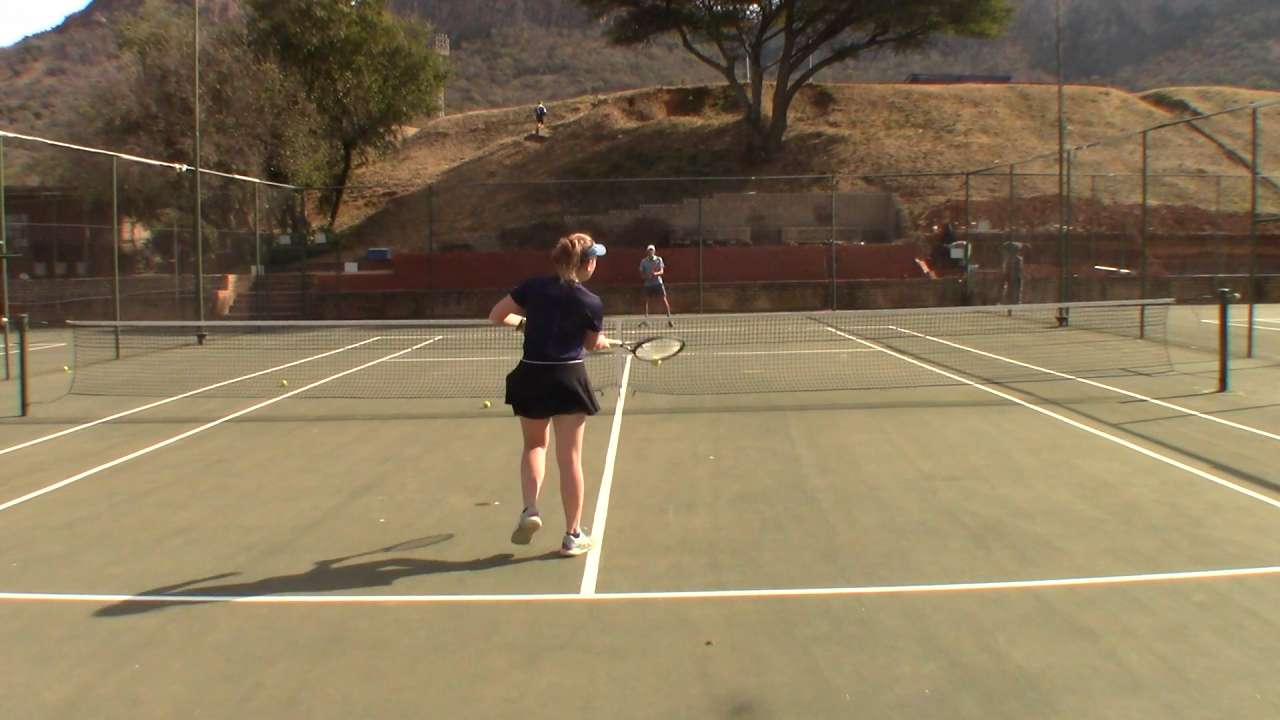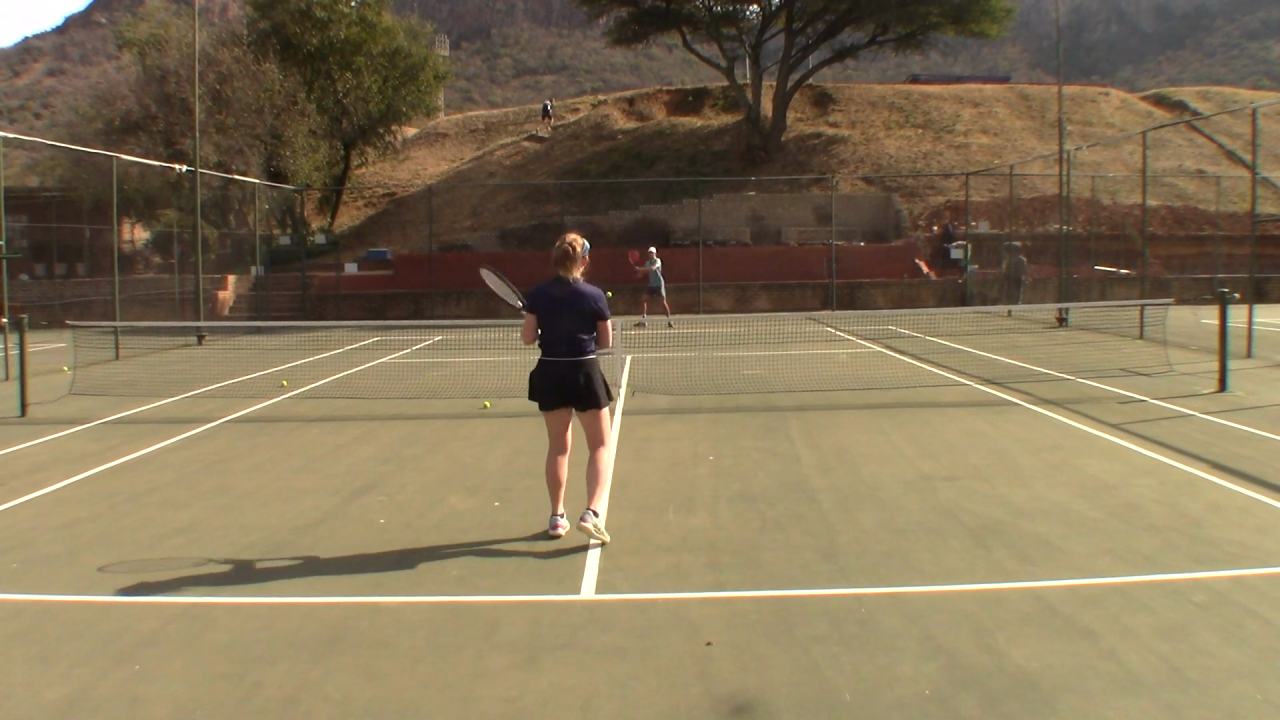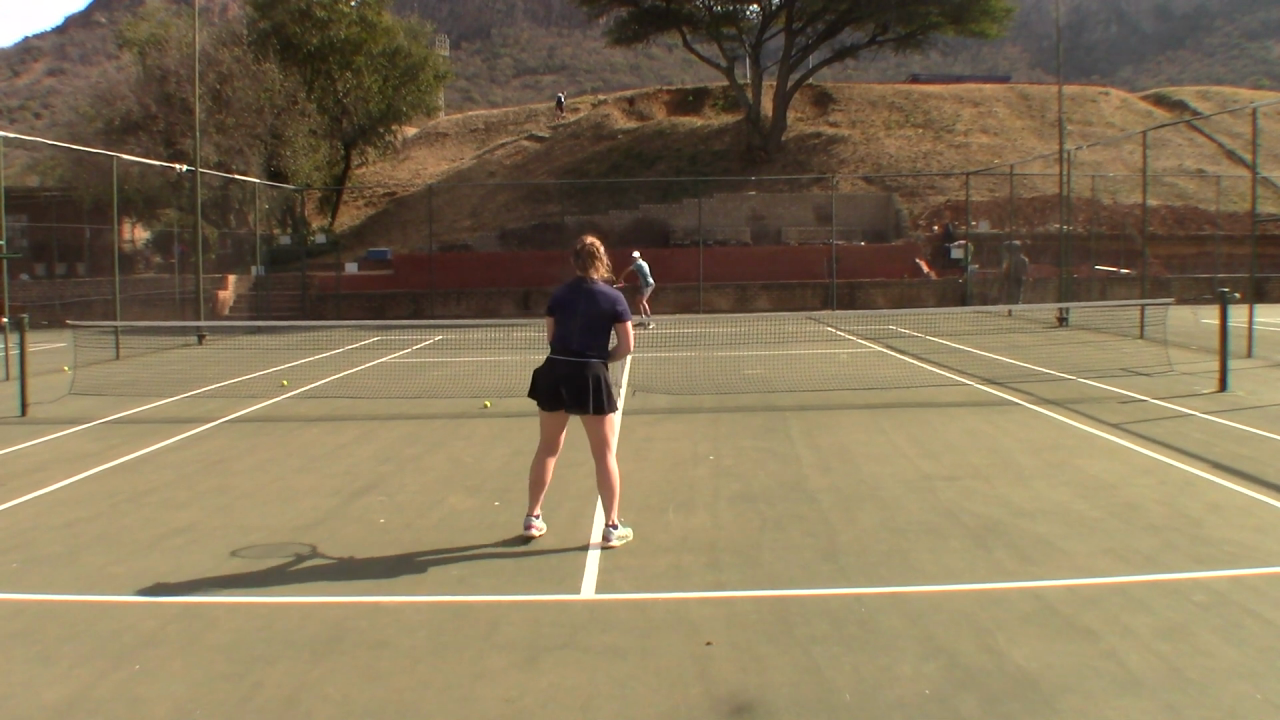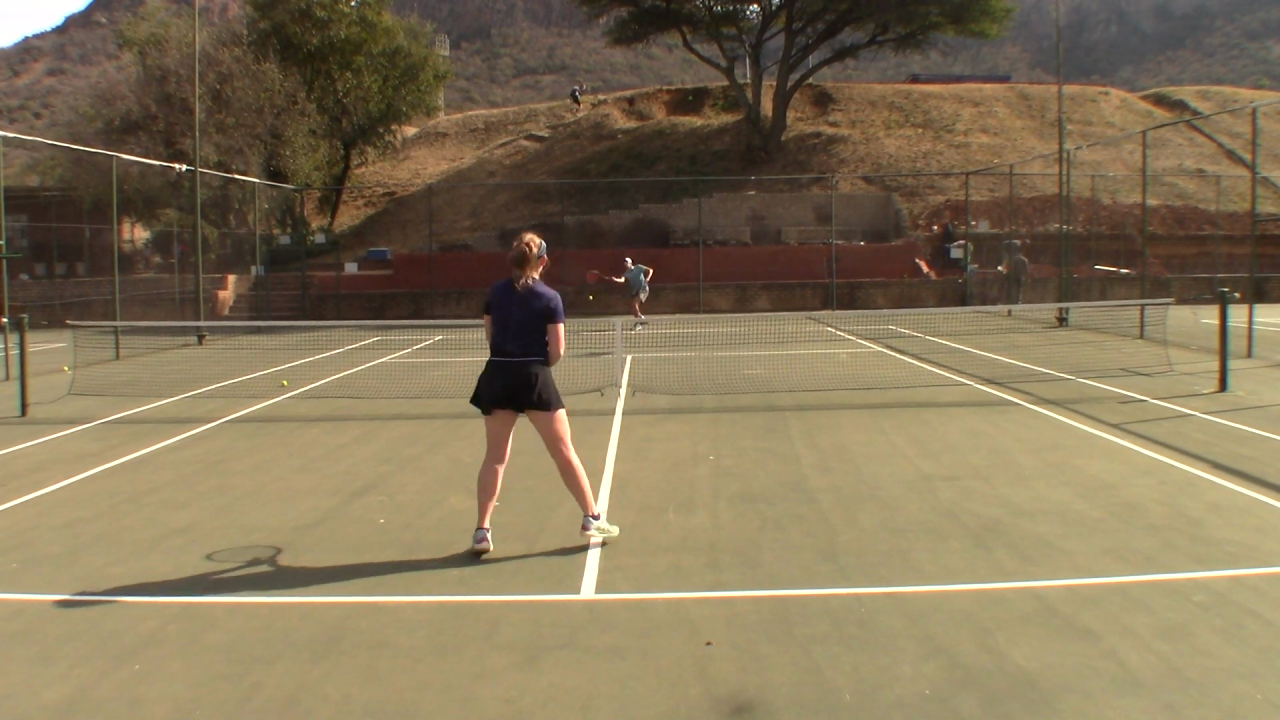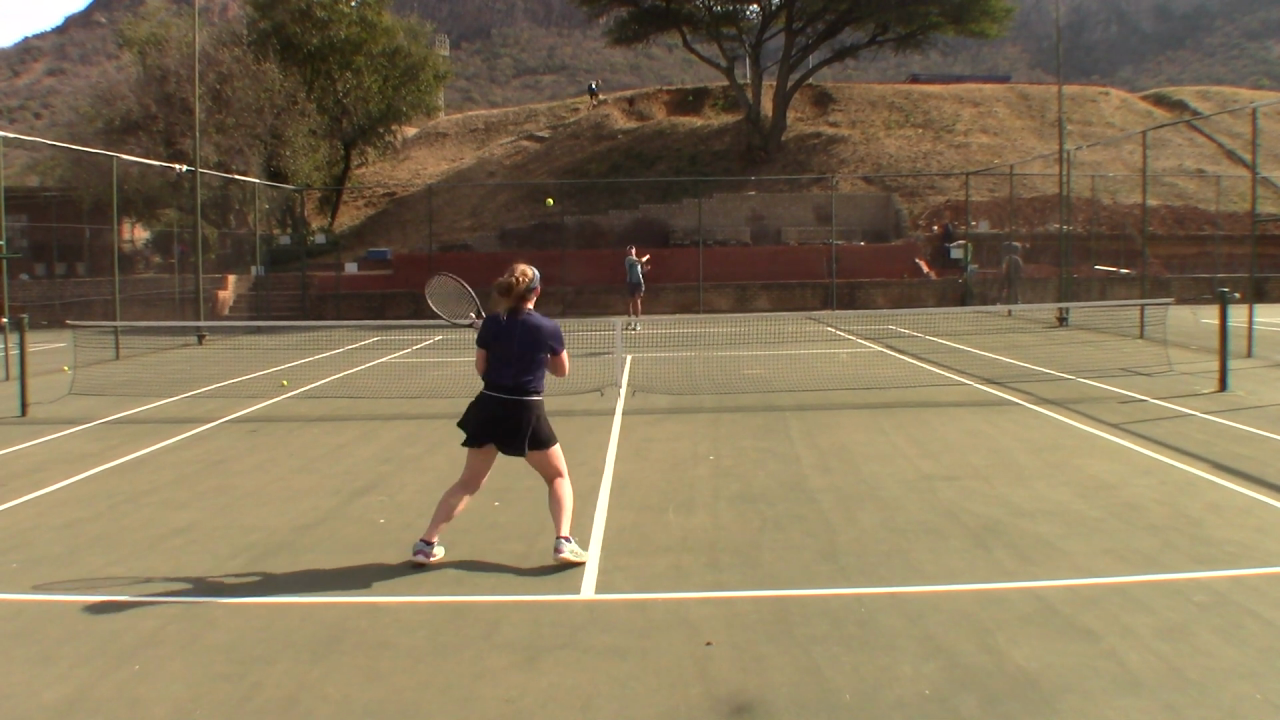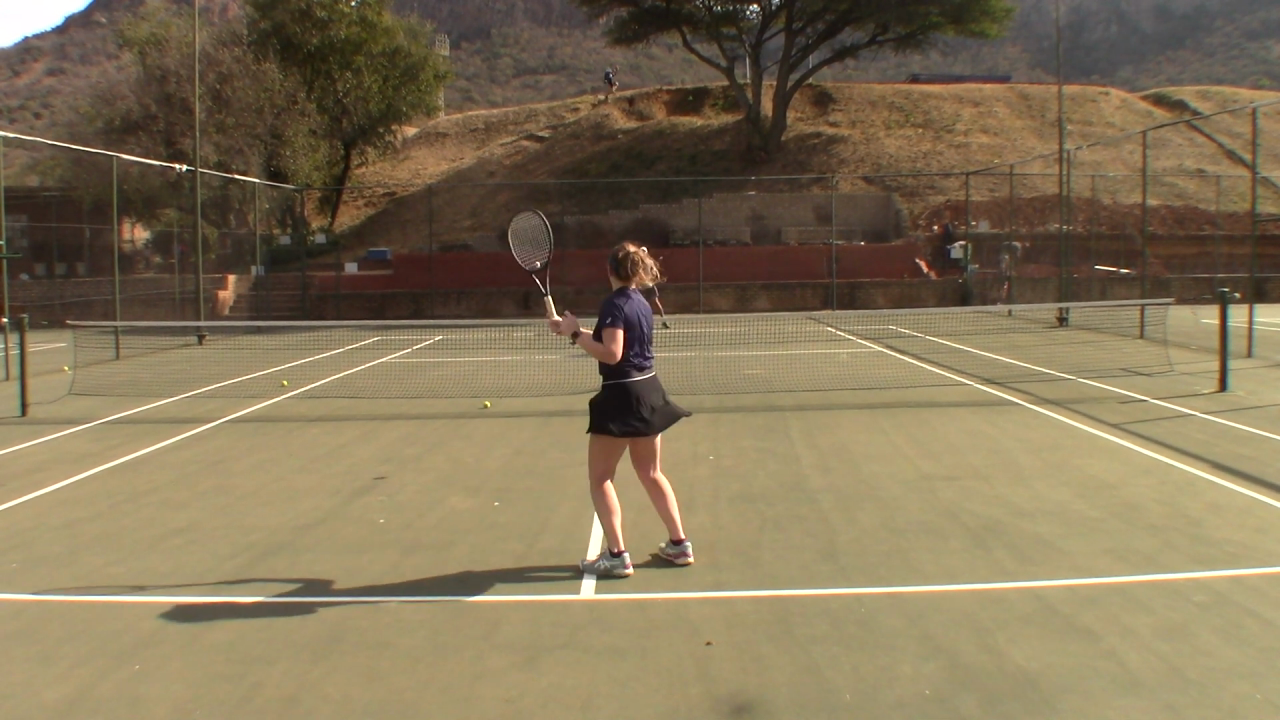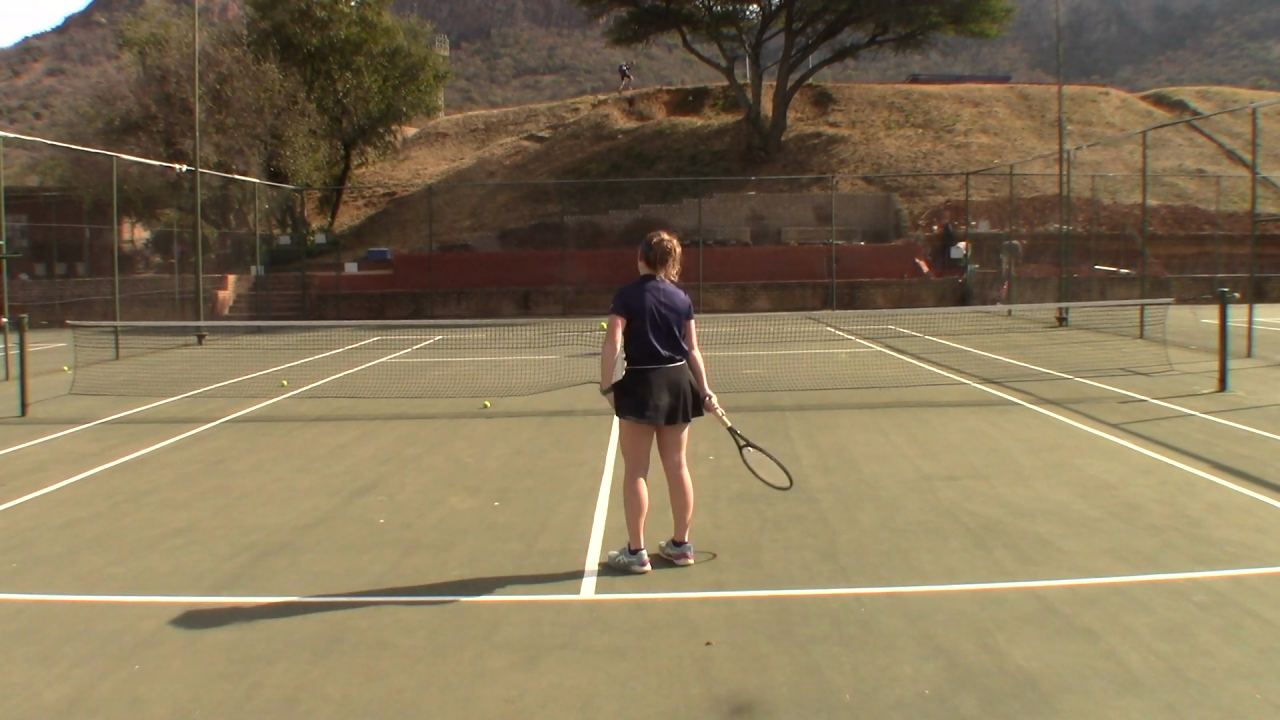
dt=0.5s
person 1, frame 1
left shoulder: (533, 286)
right shoulder: (592, 303)
left elbow: (496, 315)
right wrist: (605, 343)
left hip: (531, 377)
right hip: (569, 380)
left knee: (534, 447)
right knee: (570, 458)
left ankle: (530, 511)
right ankle: (573, 535)
person 1, frame 2
left shoulder: (538, 293)
right shoulder: (594, 295)
left elbow: (528, 338)
right elbow: (605, 341)
left hip: (550, 374)
right hip: (584, 374)
left knee: (558, 447)
right knee: (599, 446)
left ankle: (557, 517)
right ankle: (592, 513)
person 1, frame 3
left shoulder: (559, 294)
right shoulder: (613, 297)
left elbow: (551, 338)
right elbow: (626, 346)
left hip: (555, 374)
right hip: (590, 378)
left knee: (547, 450)
right knee: (604, 455)
left ankle: (532, 517)
right ankle: (612, 527)
person 1, frame 4
left shoulder: (496, 292)
right shoulder: (549, 297)
left elbow: (490, 335)
right elbow: (557, 351)
left hip: (497, 374)
right hip: (534, 377)
left knee: (495, 457)
right knee: (563, 453)
left ankle: (482, 530)
right ankle: (592, 518)
person 1, frame 5
left shoulder: (495, 326)
right shoulder: (549, 327)
left elbow: (481, 368)
right elbow: (562, 370)
left hip: (491, 409)
right hip: (527, 414)
left knee: (468, 483)
right knee: (558, 479)
left ankle: (427, 542)
right ankle: (564, 542)
person 1, frame 6
left shoulder: (614, 304)
right shoulder: (640, 302)
left elbow: (611, 355)
left wrist: (575, 335)
right wrist: (574, 329)
left hip: (621, 397)
right hip: (648, 392)
left knee: (599, 478)
right knee: (651, 474)
left ankle: (617, 556)
right ankle: (680, 543)
person 1, frame 7
left shoulder: (626, 295)
right shoulder: (681, 298)
left elbow: (612, 343)
right elbow: (693, 349)
left wrist: (608, 385)
right wrist: (706, 391)
left hip: (639, 386)
right hip: (676, 384)
left knee: (635, 471)
right knee: (677, 467)
left ankle: (635, 552)
right ankle: (681, 544)
